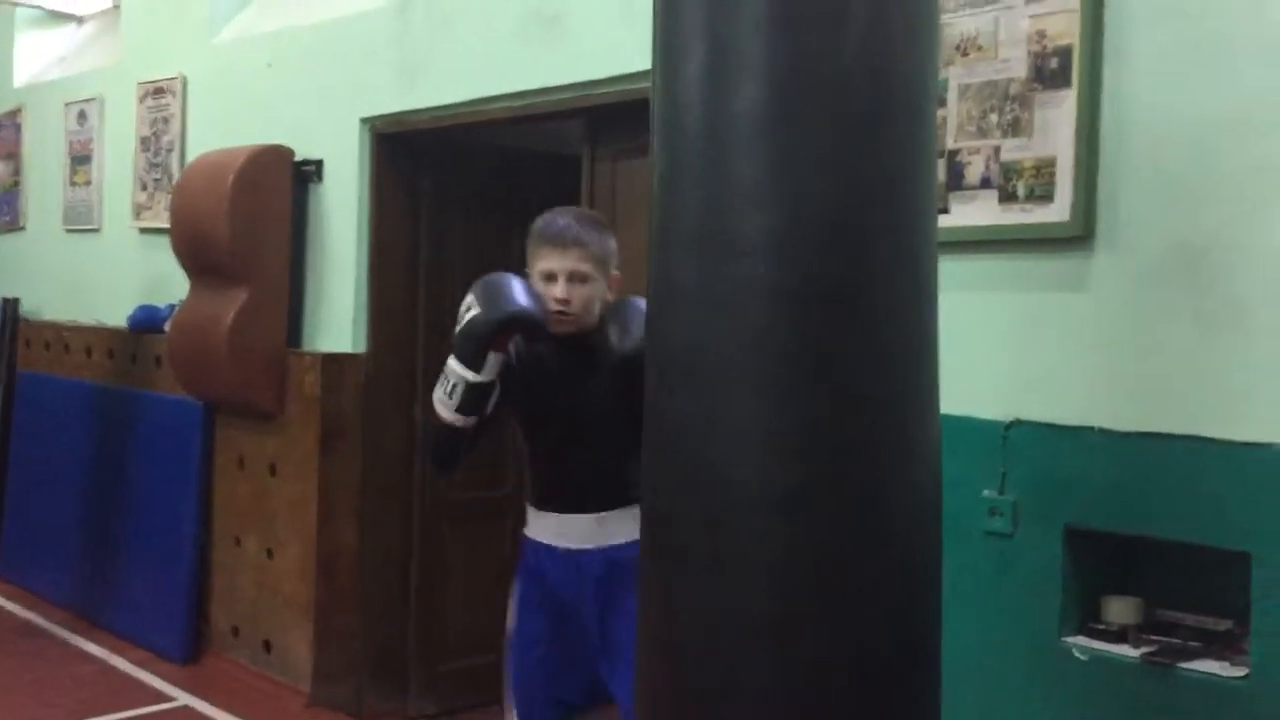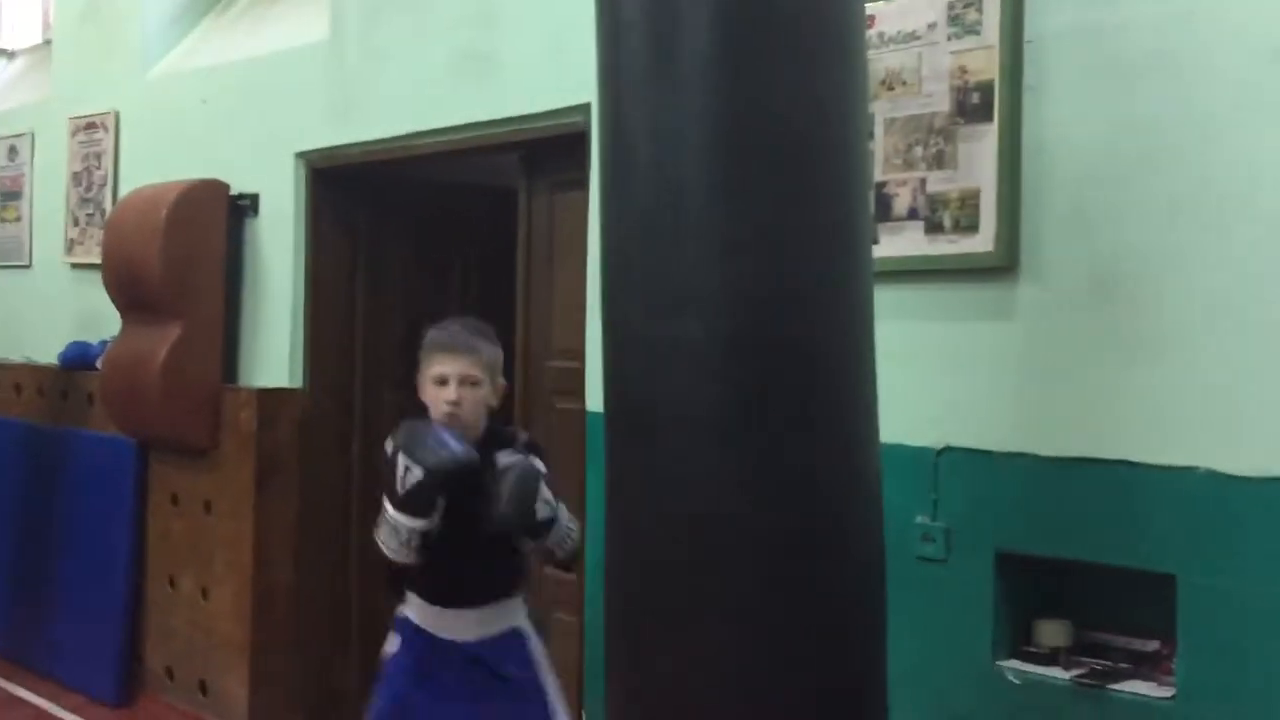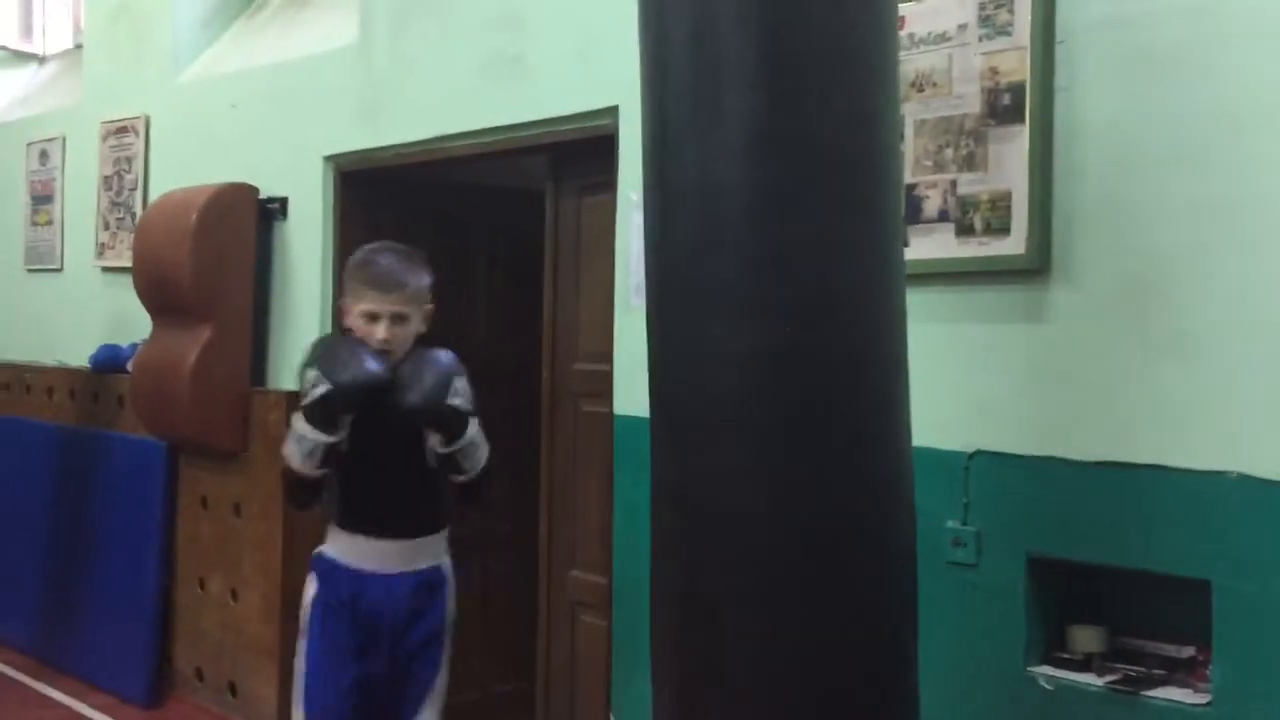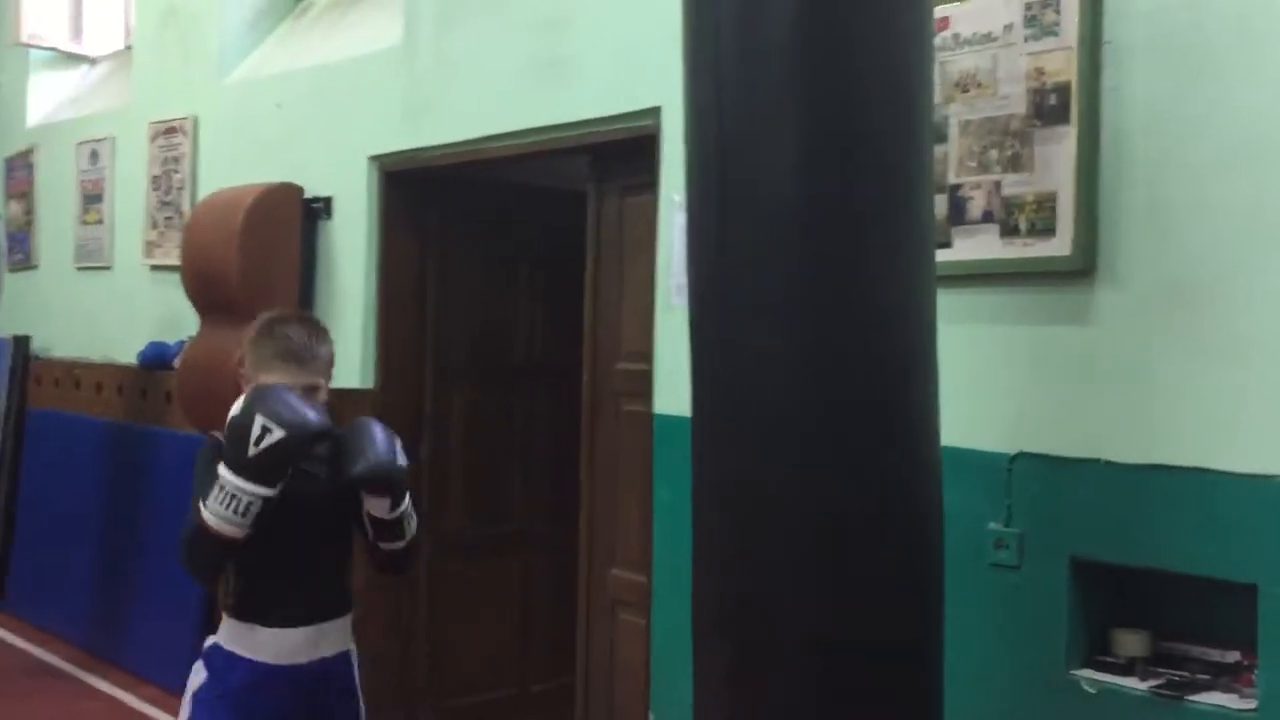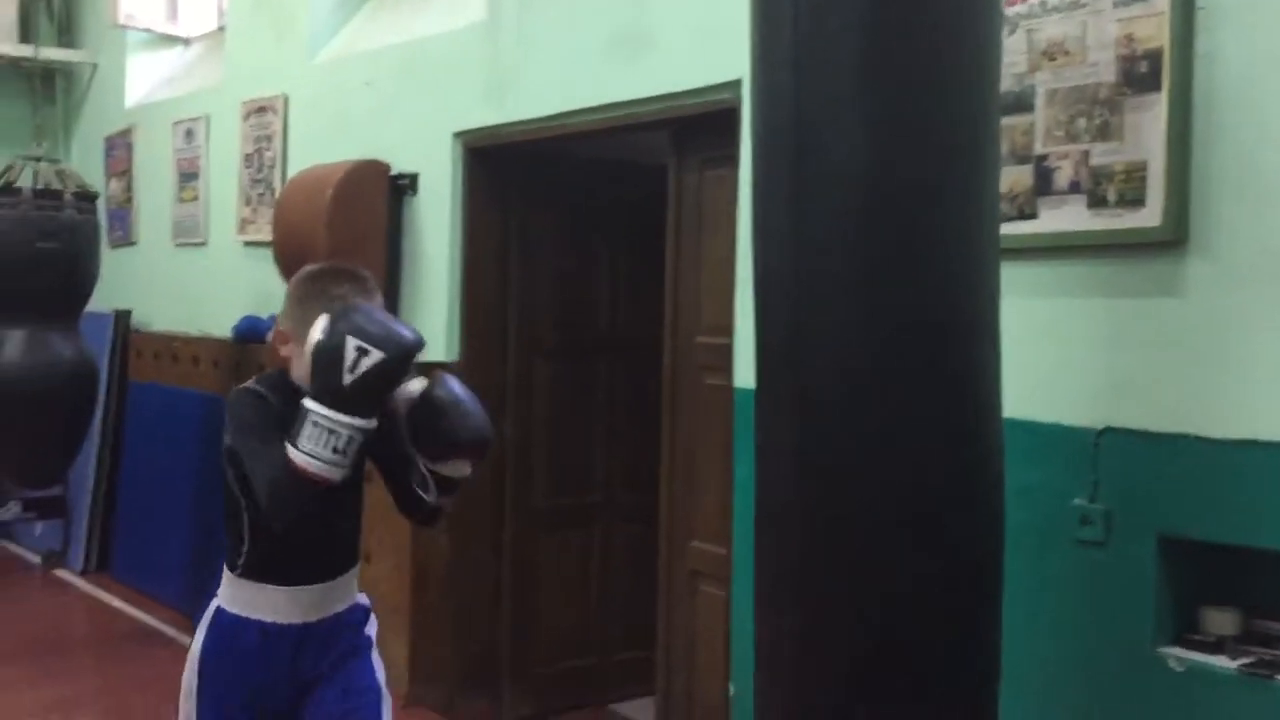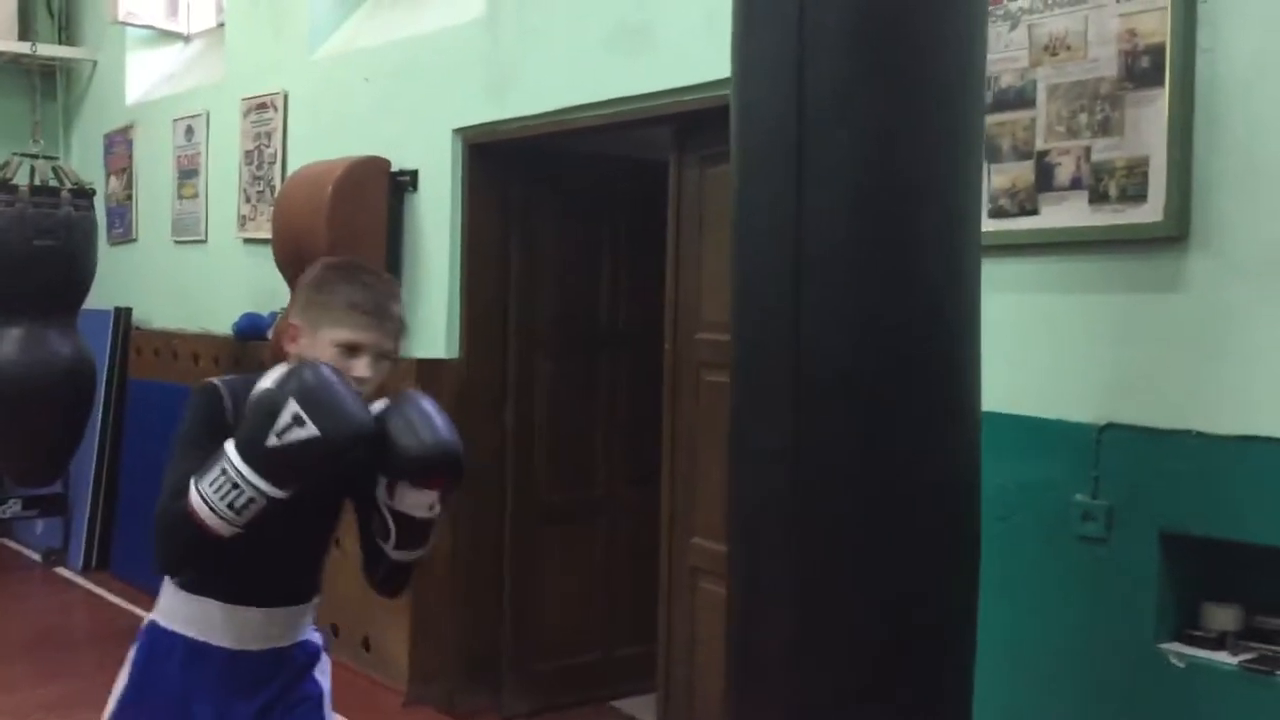
dt=0.3s
person 1, frame 1
left shoulder: (629, 347)
right shoulder: (515, 355)
right elbow: (446, 445)
right wrist: (474, 351)
left hip: (624, 551)
right hip: (547, 555)
person 1, frame 2
left shoulder: (518, 456)
right shoulder: (412, 454)
left elbow: (566, 552)
right elbow: (395, 567)
left wrist: (540, 518)
right wrist: (409, 499)
left hip: (501, 639)
right hip: (424, 638)
person 1, frame 3
left shoulder: (438, 381)
right shoulder: (332, 379)
left elbow: (475, 478)
right elbow: (298, 493)
left wrist: (452, 424)
right wrist: (320, 413)
left hip: (422, 577)
right hip: (344, 574)
person 1, frame 4
left shoulder: (346, 453)
right shoulder: (223, 451)
left elbow: (396, 560)
right elbow: (203, 565)
left wrist: (386, 493)
right wrist: (247, 470)
left hip: (329, 666)
right hip: (240, 666)
person 1, frame 5
left shoulder: (373, 408)
right shoulder: (255, 403)
left elbow: (419, 507)
right elbow: (284, 511)
left wrist: (444, 458)
right wrist: (336, 403)
left hip: (338, 624)
right hip: (246, 625)
person 1, frame 6
left shoulder: (365, 434)
right shoulder: (219, 403)
left elbow: (387, 578)
right elbow: (174, 545)
left wrist: (415, 494)
right wrist: (258, 456)
left hip: (286, 664)
right hip: (183, 650)
